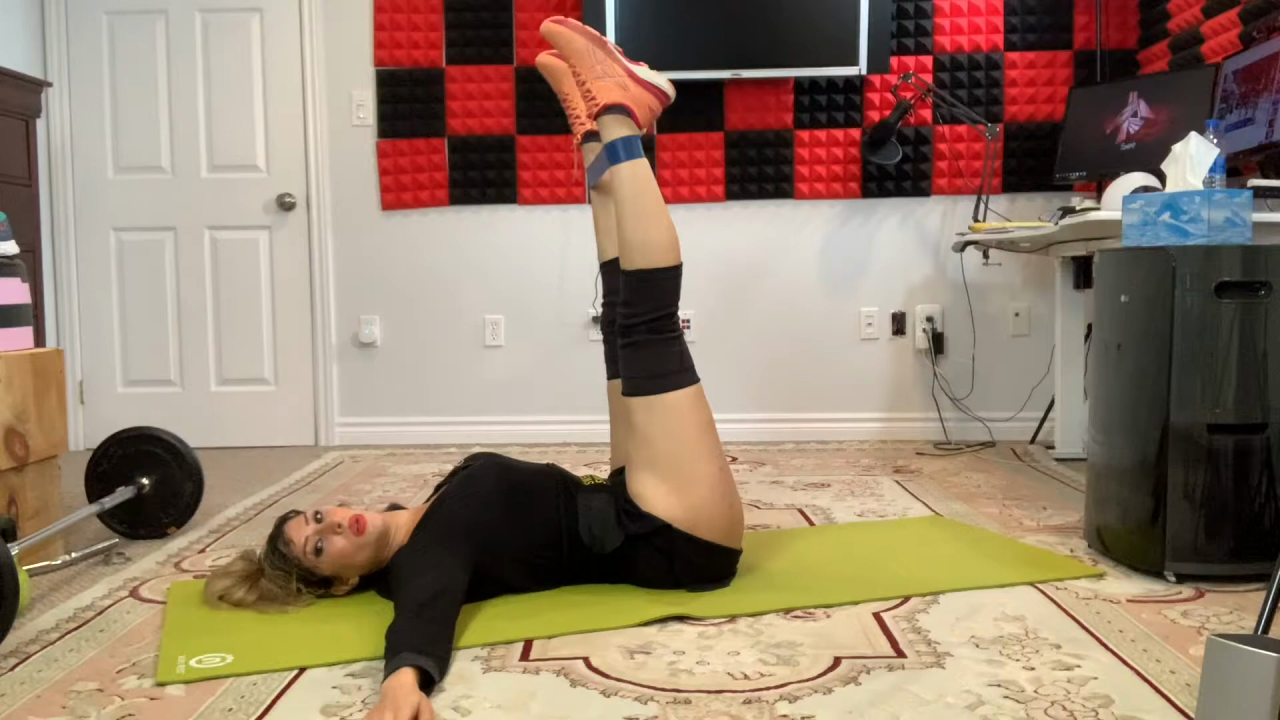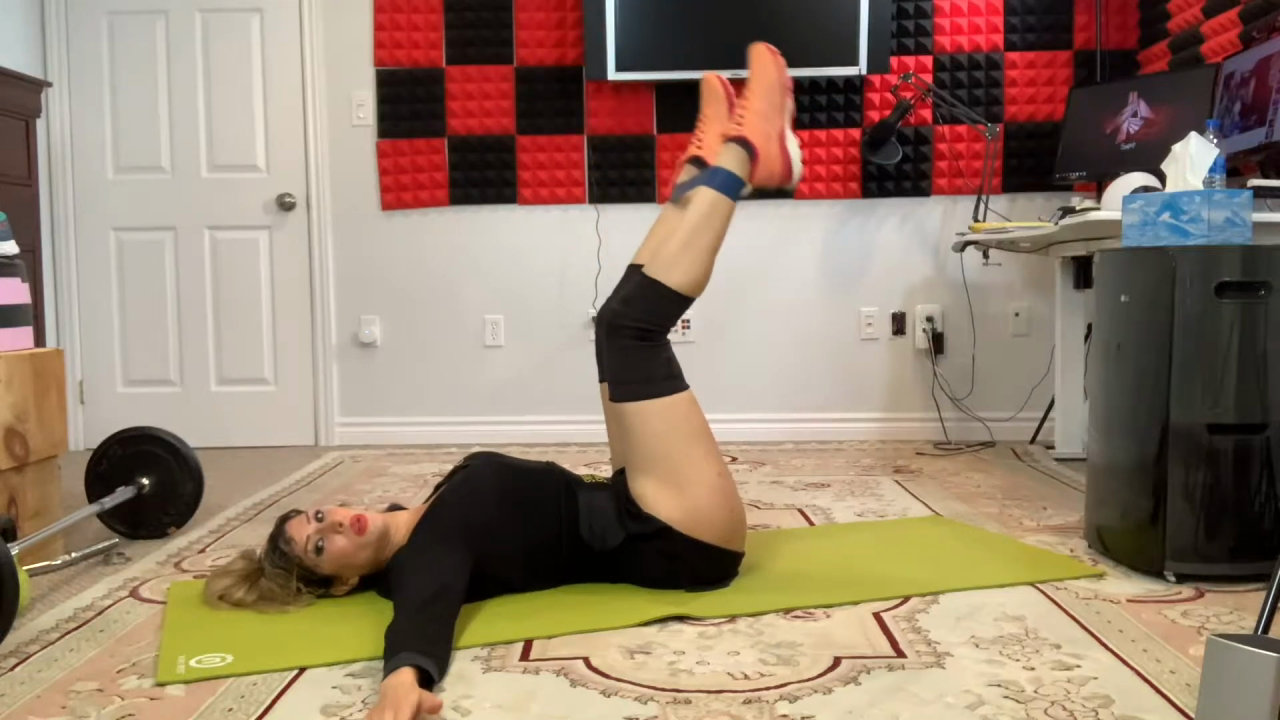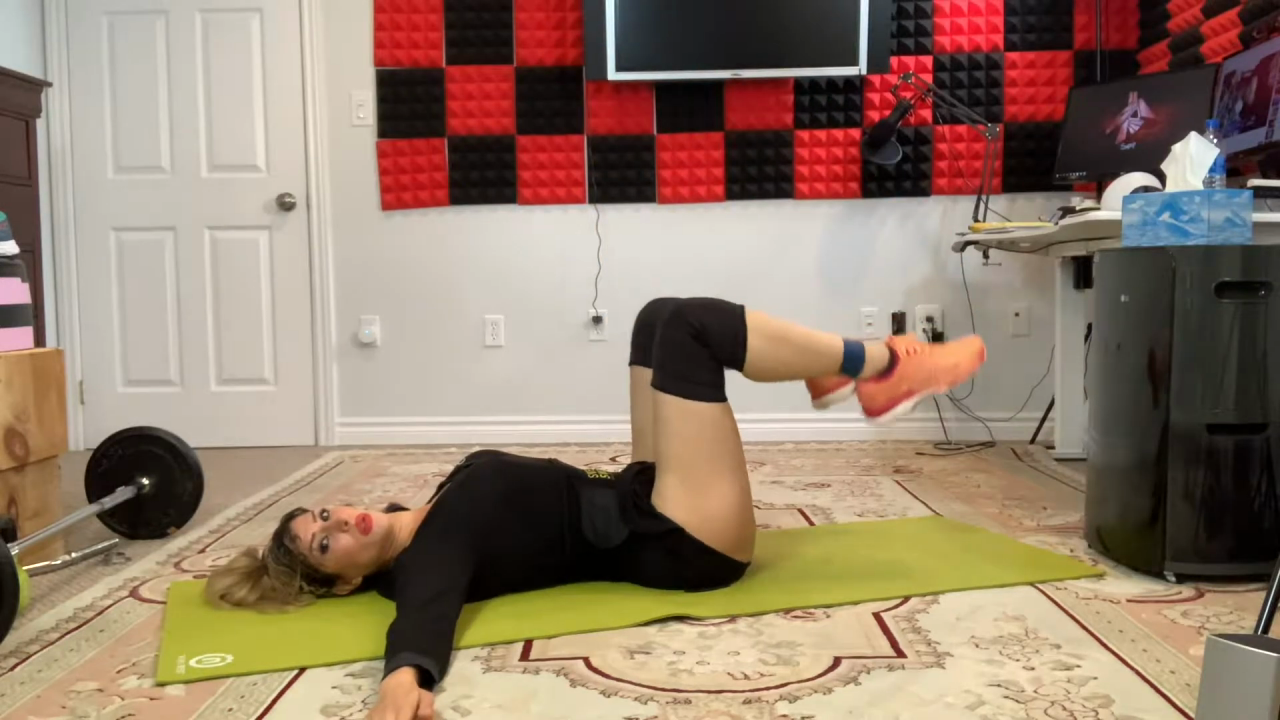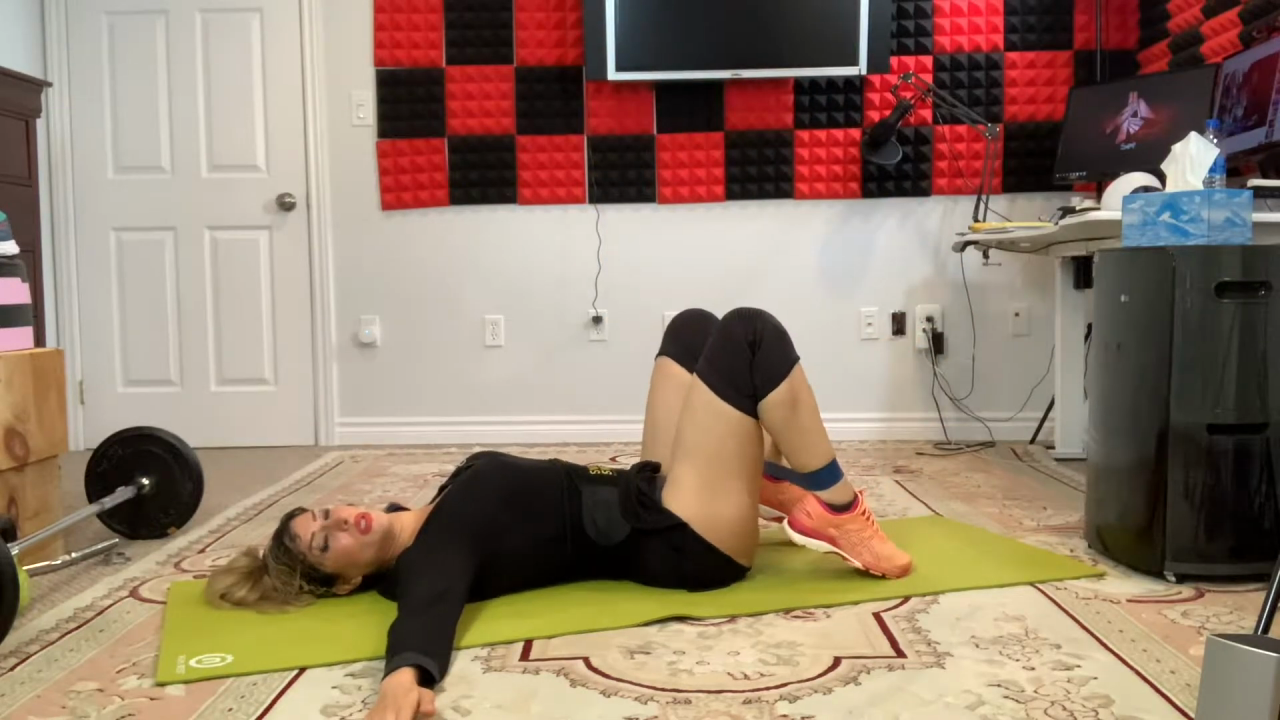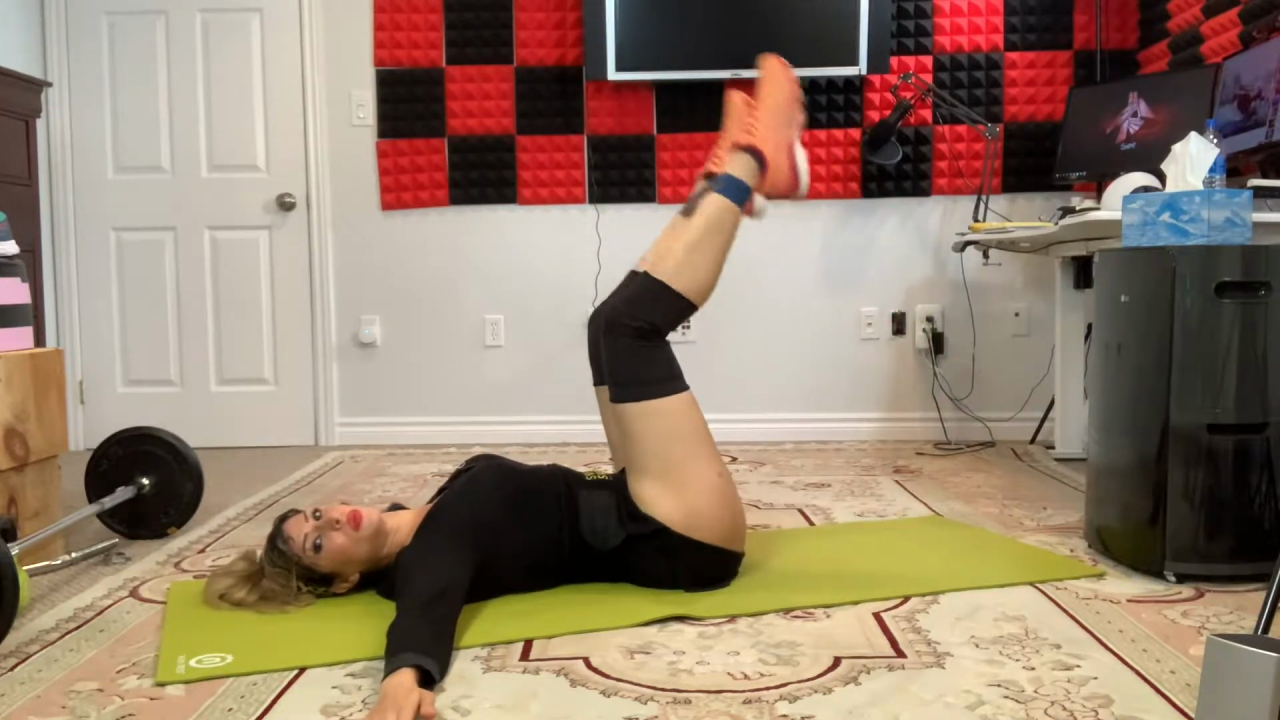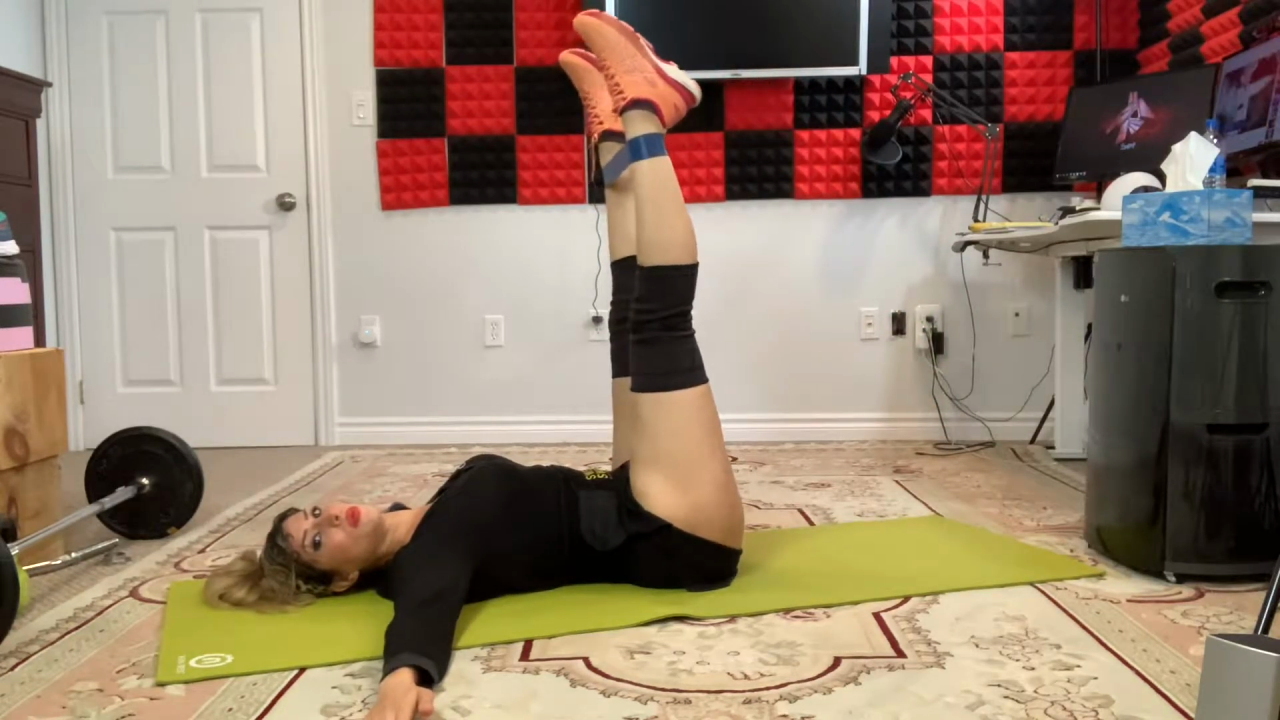
dt=0.7s
person 1, frame 1
left shoulder: (422, 521)
right shoulder: (418, 564)
right elbow: (425, 615)
left hip: (634, 521)
right hip: (679, 544)
right knee: (645, 324)
left ankle: (600, 130)
right ankle: (614, 120)
person 1, frame 2
left shoulder: (421, 523)
right shoulder: (418, 564)
right elbow: (423, 618)
left hip: (628, 516)
right hip: (682, 545)
left knee: (626, 323)
right knee: (629, 326)
left ankle: (717, 158)
right ankle: (738, 154)
person 1, frame 3
left shoulder: (423, 521)
right shoulder: (419, 566)
right elbow: (425, 616)
left hip: (638, 502)
right hip: (682, 545)
left knee: (663, 320)
right knee: (688, 327)
left ankle: (843, 366)
right ankle: (882, 366)
person 1, frame 4
left shoulder: (424, 521)
right shoulder: (422, 564)
right elbow: (426, 615)
left hip: (642, 497)
right hip: (684, 544)
left knee: (695, 328)
right knee: (748, 334)
left ankle: (781, 485)
right ankle: (841, 513)
person 1, frame 5
left shoulder: (426, 519)
right shoulder: (421, 565)
right elbow: (424, 617)
left hip: (634, 518)
right hip: (683, 548)
left knee: (624, 330)
right knee: (625, 325)
left ankle: (742, 174)
right ankle: (746, 162)
person 1, frame 6
left shoulder: (421, 526)
right shoulder: (418, 563)
right elbow: (425, 611)
left hip: (628, 511)
right hip: (679, 541)
right knee: (658, 318)
left ankle: (617, 133)
right ankle: (639, 118)
